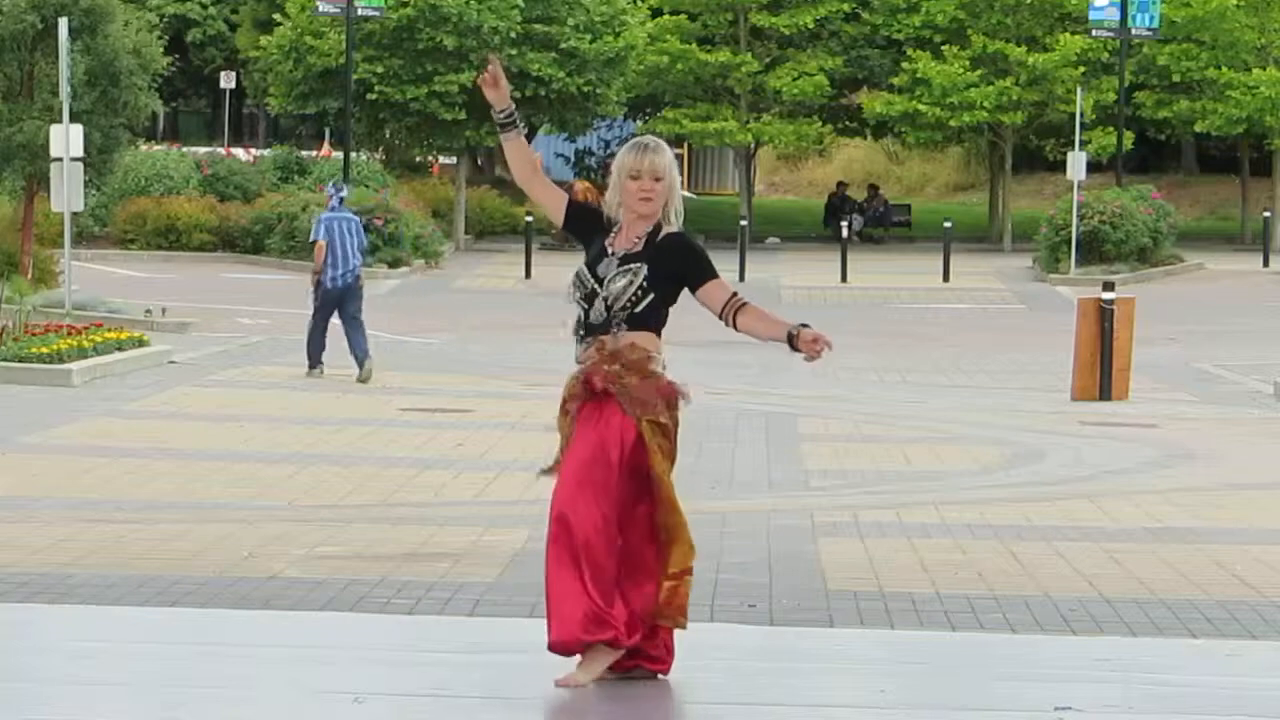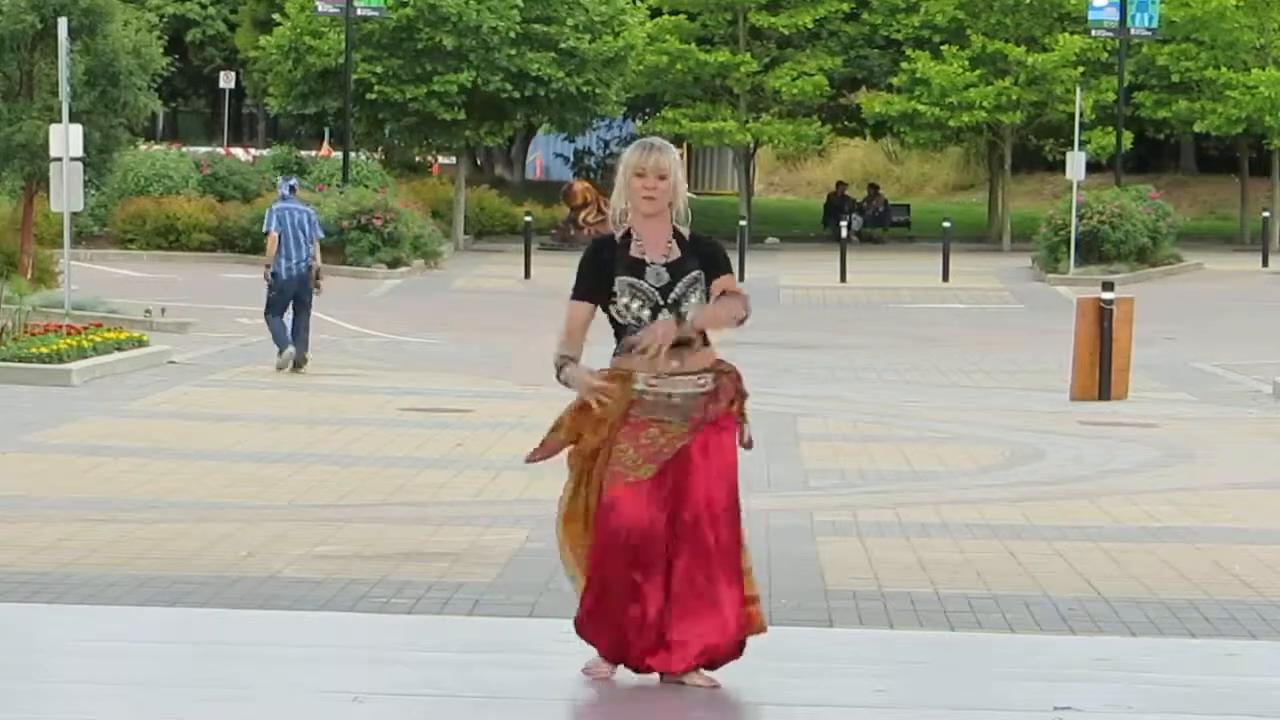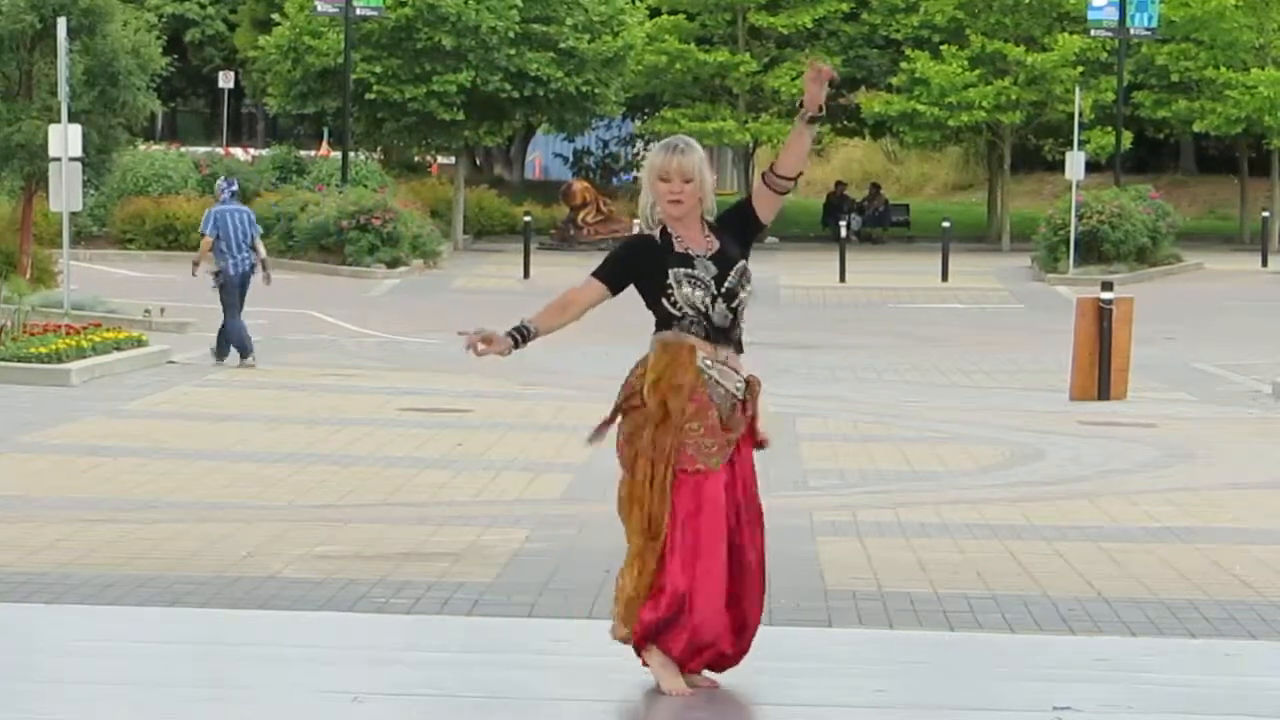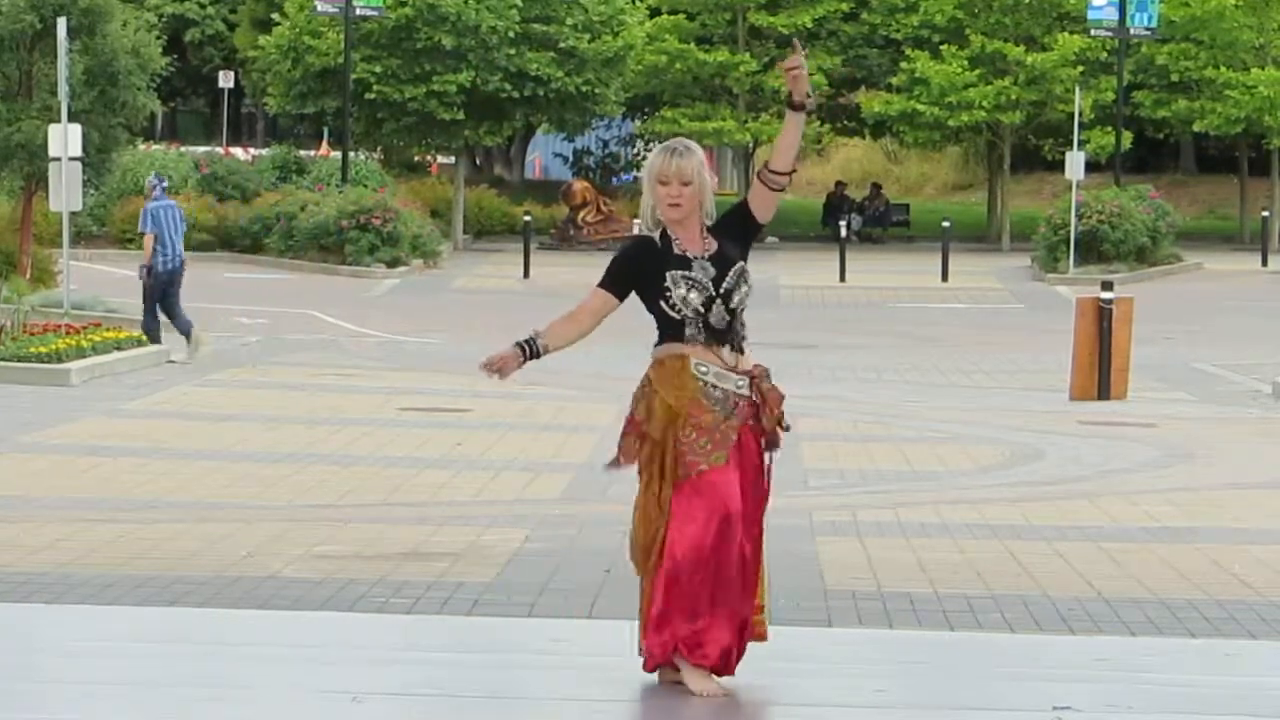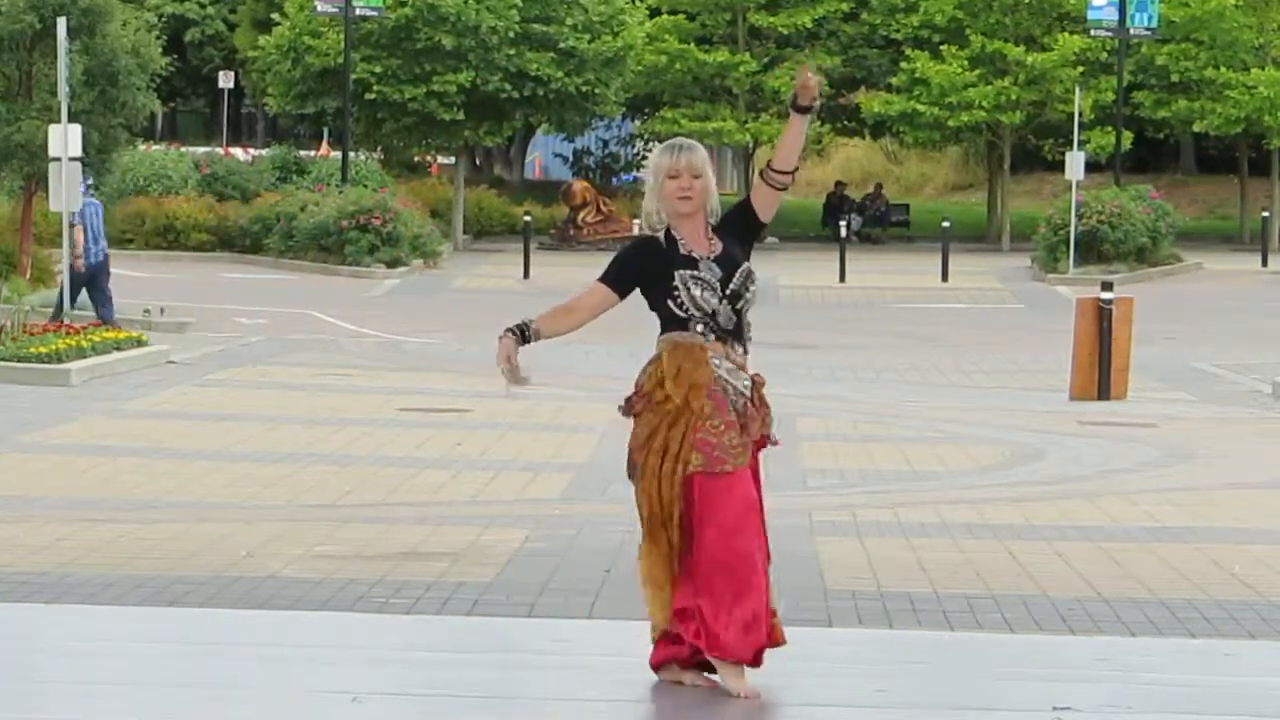
dt=0.7s
person 1, frame 1
left shoulder: (677, 248)
right shoulder: (595, 229)
left elbow: (731, 306)
right elbow: (531, 180)
left wrist: (792, 333)
right wrist: (504, 109)
left hip: (628, 392)
right hip: (595, 392)
left knee: (583, 508)
right knee: (618, 519)
left ankle: (606, 637)
right ankle: (637, 650)
person 1, frame 2
left shoulder: (697, 248)
right shoulder: (604, 252)
left elbow: (736, 306)
right elbow: (573, 329)
left wrist: (675, 325)
right wrist: (572, 372)
left hip: (701, 406)
right hip: (631, 406)
left knee: (702, 530)
right knee: (625, 521)
left ankle: (685, 651)
right ankle: (614, 644)
person 1, frame 3
left shoulder: (732, 232)
right shoulder: (639, 250)
left elbow: (782, 178)
right elbow: (576, 301)
left wrist: (810, 111)
right wrist: (511, 338)
left hip: (726, 400)
right hip: (676, 389)
left knee: (731, 531)
right knee: (690, 515)
left ankle: (689, 652)
right ankle: (660, 640)
person 1, frame 4
left shoulder: (730, 234)
right shoulder: (642, 252)
left elbow: (776, 175)
right elbow: (585, 316)
left wrist: (798, 101)
right wrist: (522, 351)
left hip: (736, 401)
right hip: (680, 398)
left knee: (732, 524)
right knee: (703, 517)
left ankle: (677, 651)
right ankle: (684, 649)
person 1, frame 5
left shoulder: (733, 235)
right shoulder: (644, 252)
left elbow: (778, 176)
right elbow: (582, 307)
left wrist: (802, 105)
right wrist: (518, 335)
left hip: (733, 396)
right hip: (684, 394)
left knee: (726, 522)
right knee: (722, 516)
left ankle: (680, 653)
right ankle: (721, 645)
person 2, frame 1
left shoulder: (323, 219)
right shoulder: (354, 220)
left elbow: (321, 245)
left wrist: (316, 272)
left hip: (329, 280)
right hip: (352, 281)
left knee: (318, 324)
right knee: (354, 324)
left ankle: (315, 365)
right ankle: (364, 359)
person 2, frame 2
left shoulder: (276, 210)
right shoulder: (308, 212)
left elbow: (273, 237)
right elbow: (316, 244)
left wrist: (268, 265)
right wrist: (318, 275)
left hip: (283, 271)
right hip: (305, 271)
left knee: (273, 314)
right knee: (301, 316)
left ankle: (286, 348)
right ankle: (300, 361)
person 2, frame 3
left shoulder: (214, 212)
right shoulder: (246, 211)
left elbow: (207, 240)
right elbow: (257, 241)
left wrist: (196, 262)
right wrist: (265, 266)
left hip: (228, 269)
right hip: (246, 268)
left knee: (232, 315)
right knee: (234, 312)
left ankle: (247, 354)
right ankle: (221, 351)
person 2, frame 4
left shoulder: (149, 208)
right shoulder: (175, 206)
left elbow: (149, 238)
left wrist: (144, 266)
left hip: (158, 265)
right hip: (176, 263)
left knee: (150, 309)
right knee: (172, 307)
right ankle: (191, 333)
person 2, frame 5
right shoulder: (97, 204)
left elbow: (78, 229)
left wrist: (78, 255)
left hip: (83, 258)
right hip: (101, 257)
left knee: (66, 298)
right knee: (102, 301)
